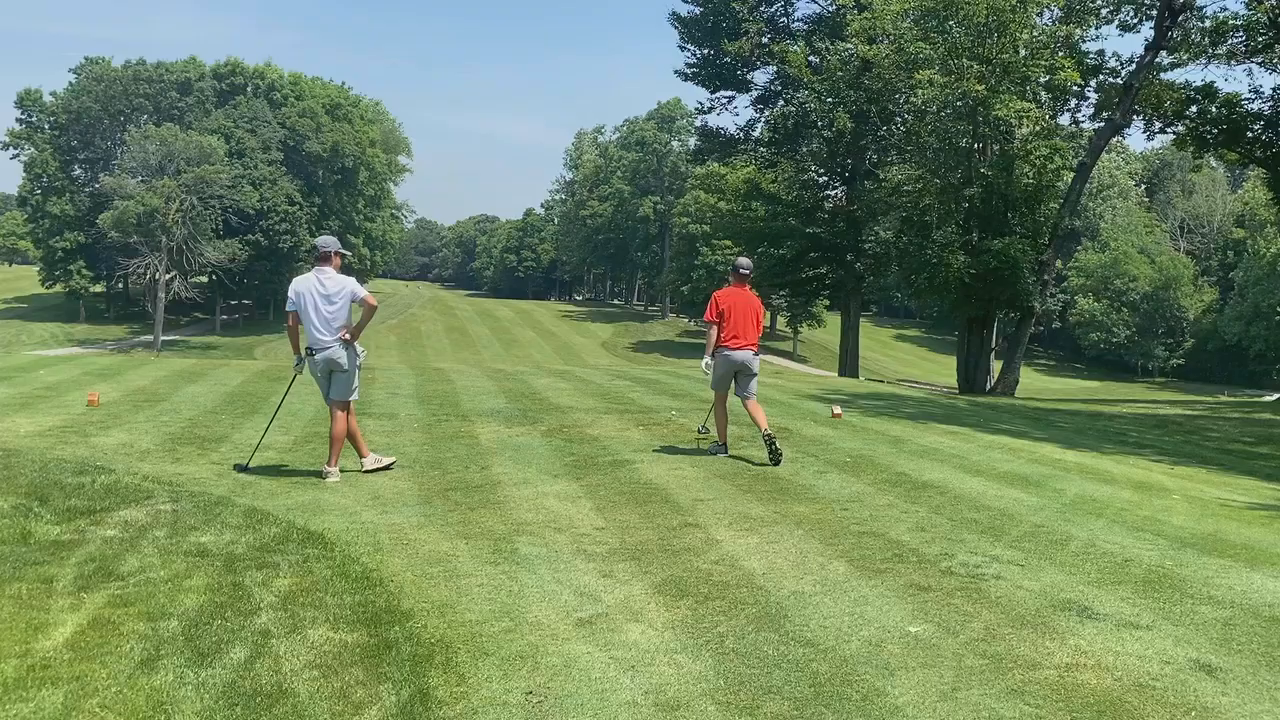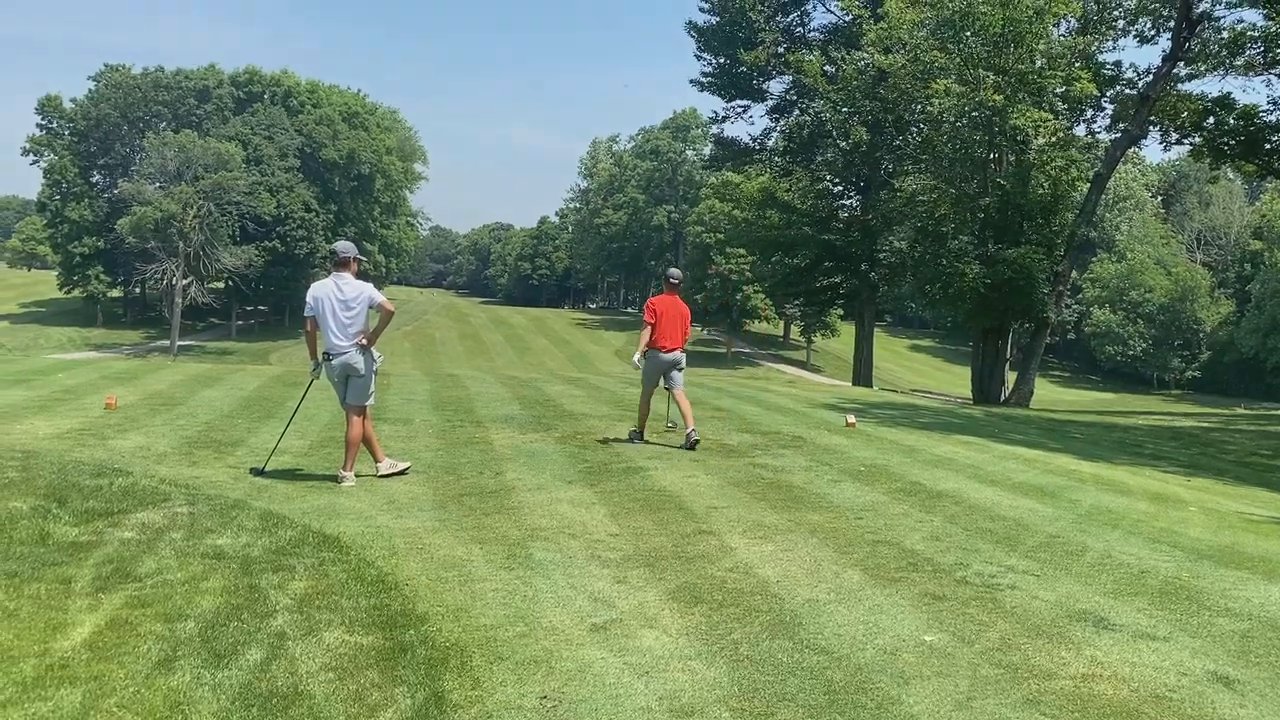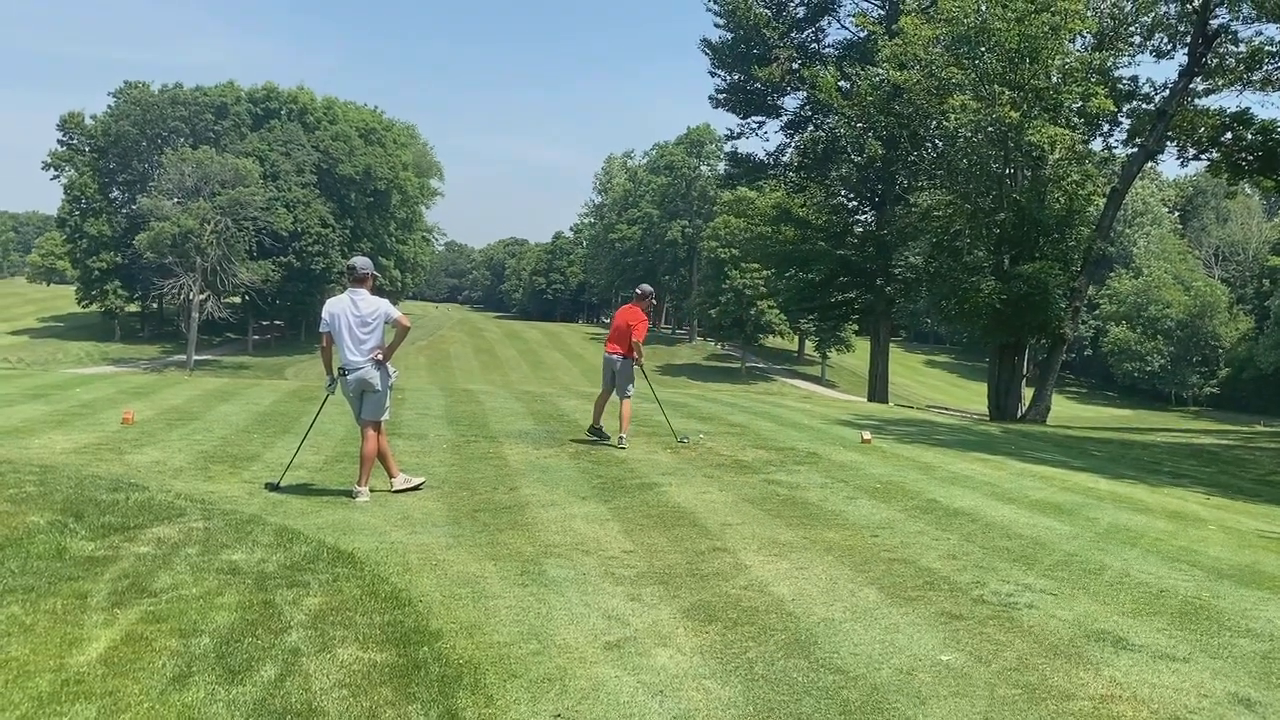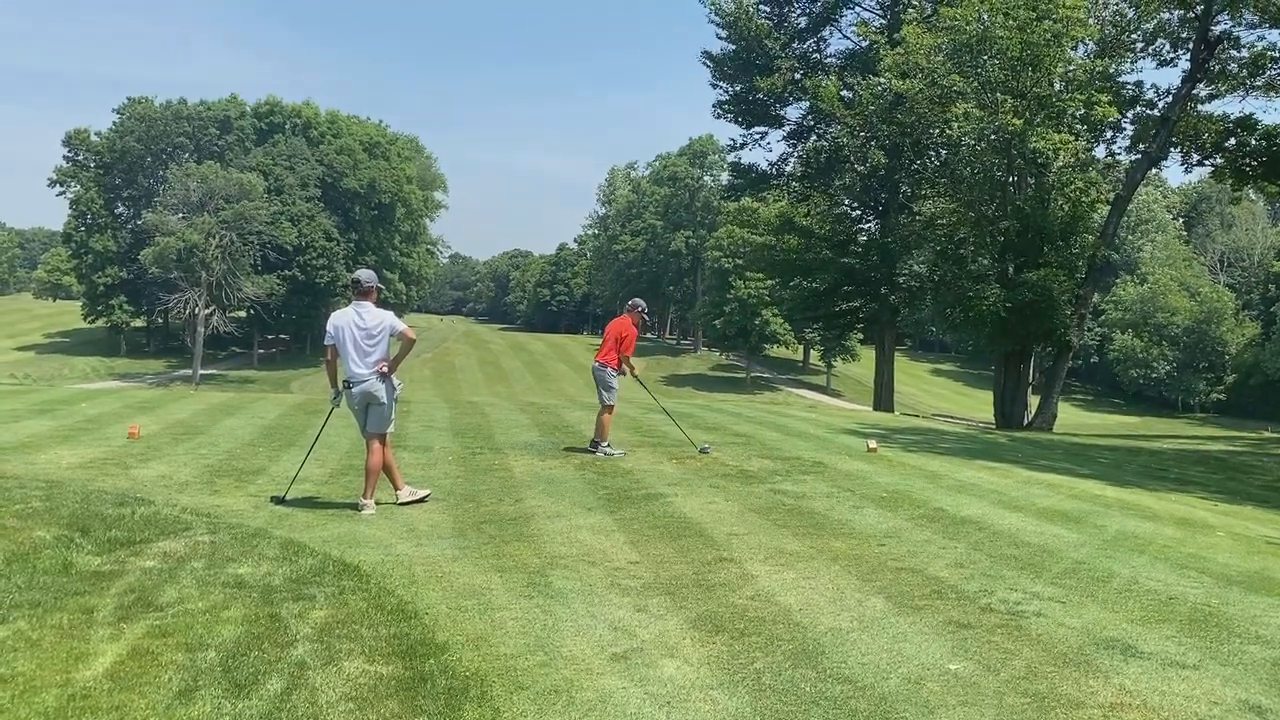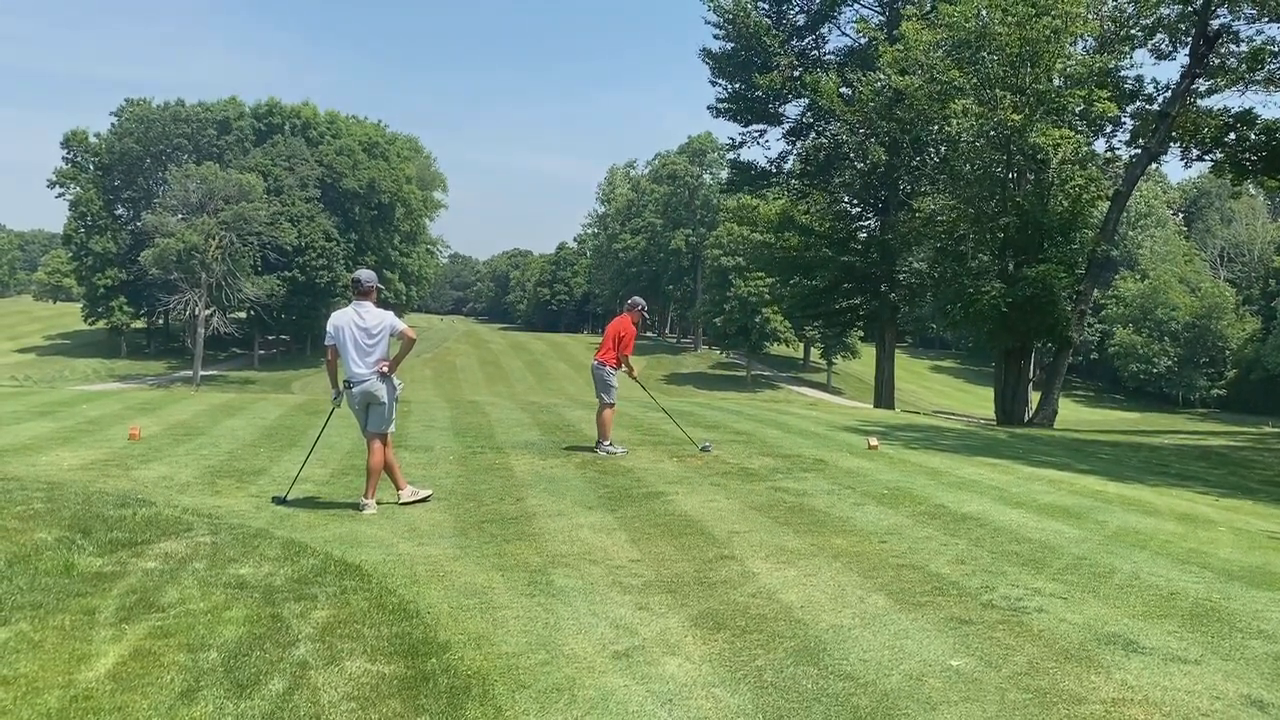
dt=1s
person 1, frame 1
left shoulder: (298, 284)
right shoulder: (345, 282)
left elbow: (291, 324)
right elbow: (372, 303)
left wrist: (297, 355)
right wrist: (356, 332)
left hip: (315, 355)
right hip: (342, 351)
left knee: (345, 407)
right knee: (340, 409)
left ankle: (367, 457)
right ankle: (331, 467)
person 1, frame 2
left shoulder: (316, 289)
right shoulder: (363, 288)
left elbow: (309, 329)
right elbow: (389, 309)
left wrist: (314, 360)
right wrist: (373, 337)
left hip: (333, 360)
right hip: (359, 356)
left knee: (361, 413)
right knee: (356, 415)
left ankle: (382, 462)
right ankle: (347, 472)
person 1, frame 3
left shoulder: (331, 305)
right shoulder: (379, 304)
left elbow: (325, 345)
right elbow: (405, 325)
left wrist: (329, 376)
right wrist: (389, 353)
left hip: (348, 375)
right hip: (375, 371)
left knee: (376, 428)
right knee: (371, 430)
left ankle: (396, 477)
right ankle: (361, 487)
person 1, frame 4
left shoulder: (336, 318)
right shoulder: (384, 317)
left elbow: (330, 358)
right elbow: (411, 337)
left wrist: (334, 389)
right wrist: (394, 364)
left hip: (353, 388)
right hip: (380, 384)
left knee: (381, 440)
right knee: (376, 442)
left ankle: (402, 490)
right ankle: (367, 500)
person 1, frame 5
left shoulder: (336, 318)
right shoulder: (384, 317)
left elbow: (330, 358)
right elbow: (411, 337)
left wrist: (335, 389)
right wrist: (394, 364)
left hip: (353, 388)
right hip: (380, 383)
left knee: (382, 440)
right knee: (377, 442)
left ankle: (403, 488)
right ankle: (368, 499)
person 2, frame 1
left shoulder: (720, 296)
right shoulder: (756, 301)
left elbow: (713, 328)
right elbow: (759, 331)
left wrist: (707, 355)
left hip: (726, 353)
right hip: (750, 354)
left knee: (720, 398)
right knee: (750, 401)
left ankle: (721, 444)
right ankle: (767, 434)
person 2, frame 2
left shoulder: (654, 302)
right shoulder: (685, 308)
left elbow: (647, 329)
right elbow: (686, 336)
left wrist: (638, 352)
left hip: (656, 354)
right hip: (678, 355)
left knee: (646, 393)
right knee: (679, 394)
left ankle: (639, 432)
right ankle: (690, 431)
person 2, frame 3
left shoulder: (621, 310)
right shoulder: (641, 318)
right elbow: (635, 341)
right wrist: (640, 356)
left hip: (608, 355)
right hip: (623, 359)
left knee: (605, 391)
right knee: (625, 398)
left ankle: (595, 427)
right ankle: (622, 436)
person 2, frame 4
left shoulder: (615, 322)
right shoulder: (631, 330)
right elbow: (624, 355)
left wrist: (619, 367)
right wrist: (633, 369)
left hip: (598, 365)
right hip: (608, 369)
left knee: (605, 406)
right knee: (608, 407)
left ankle: (596, 441)
right ankle: (604, 446)
person 2, frame 5
left shoulder: (617, 321)
right shoulder: (630, 328)
right elbow: (623, 355)
left wrist: (623, 366)
right wrist: (631, 370)
left hip: (598, 364)
right hip: (607, 368)
left knee: (603, 405)
right knee: (609, 406)
left ankle: (601, 441)
right ankle: (606, 445)
